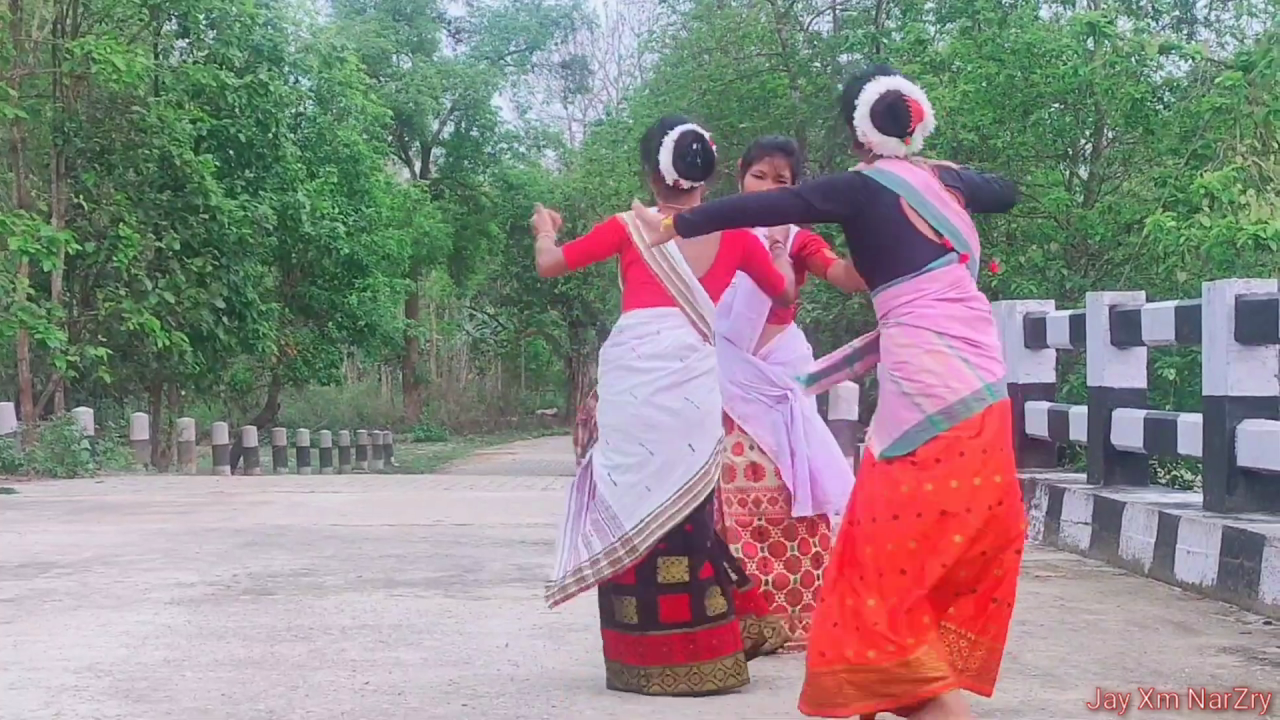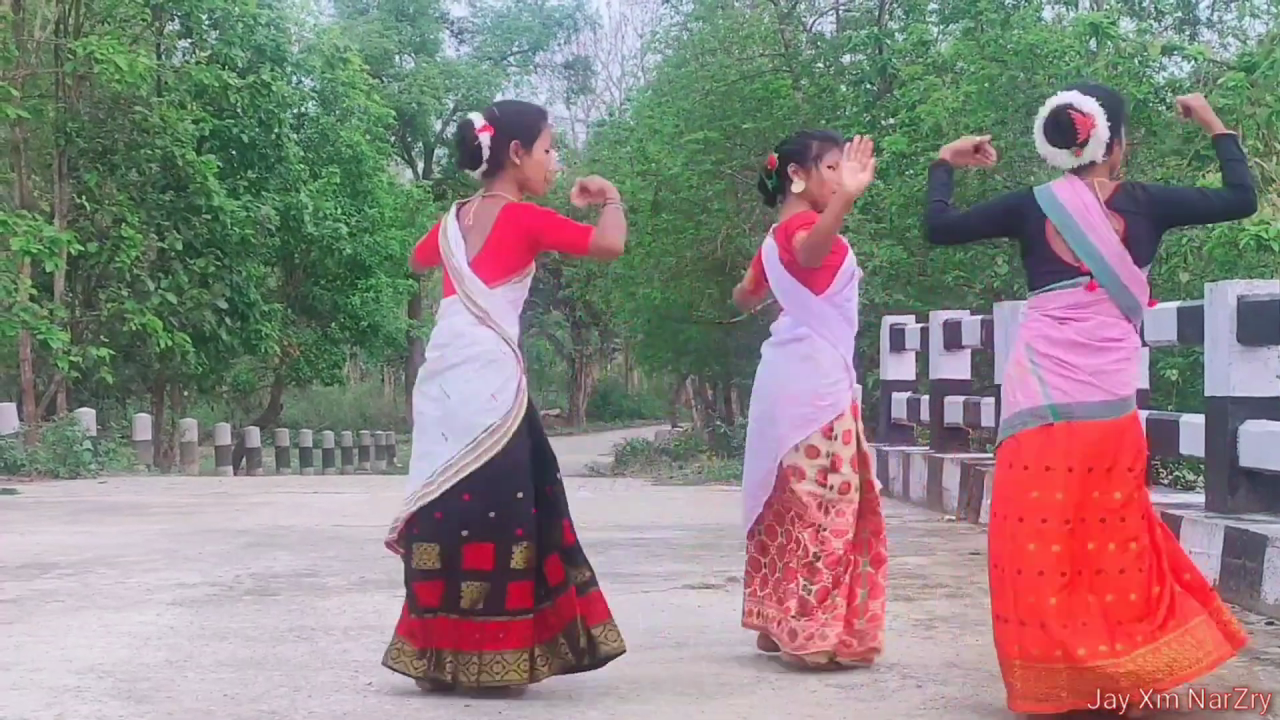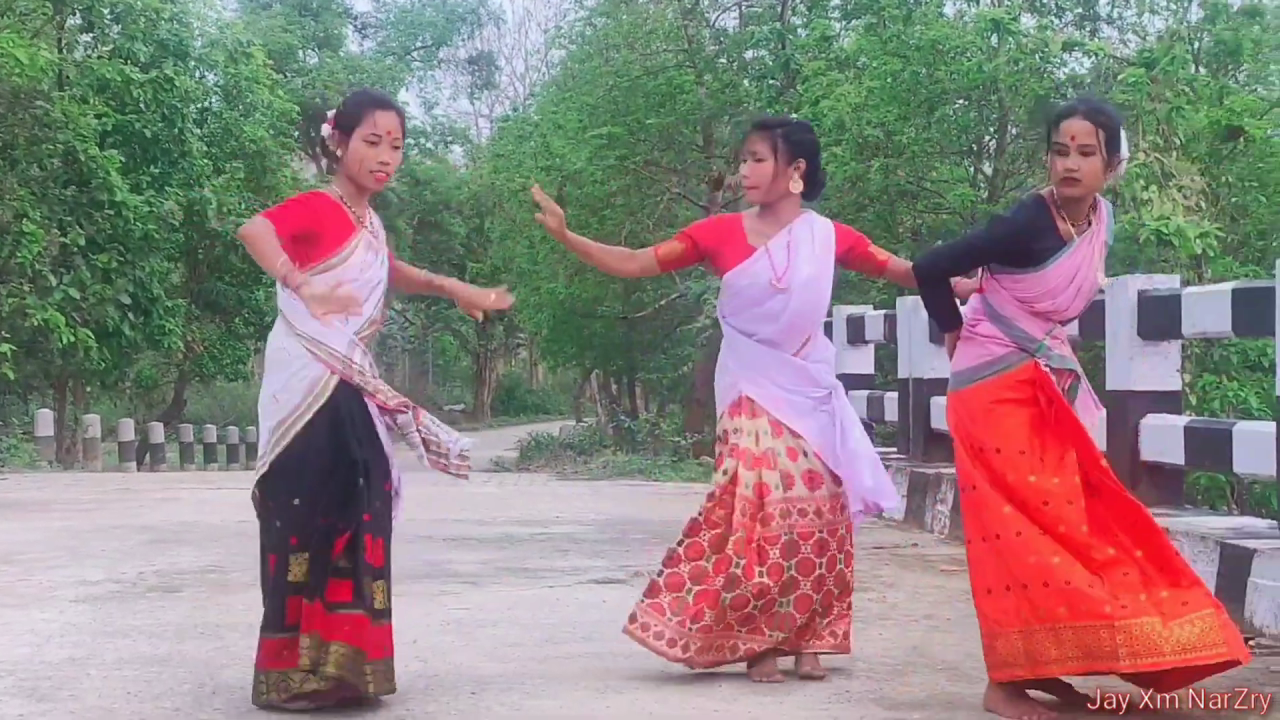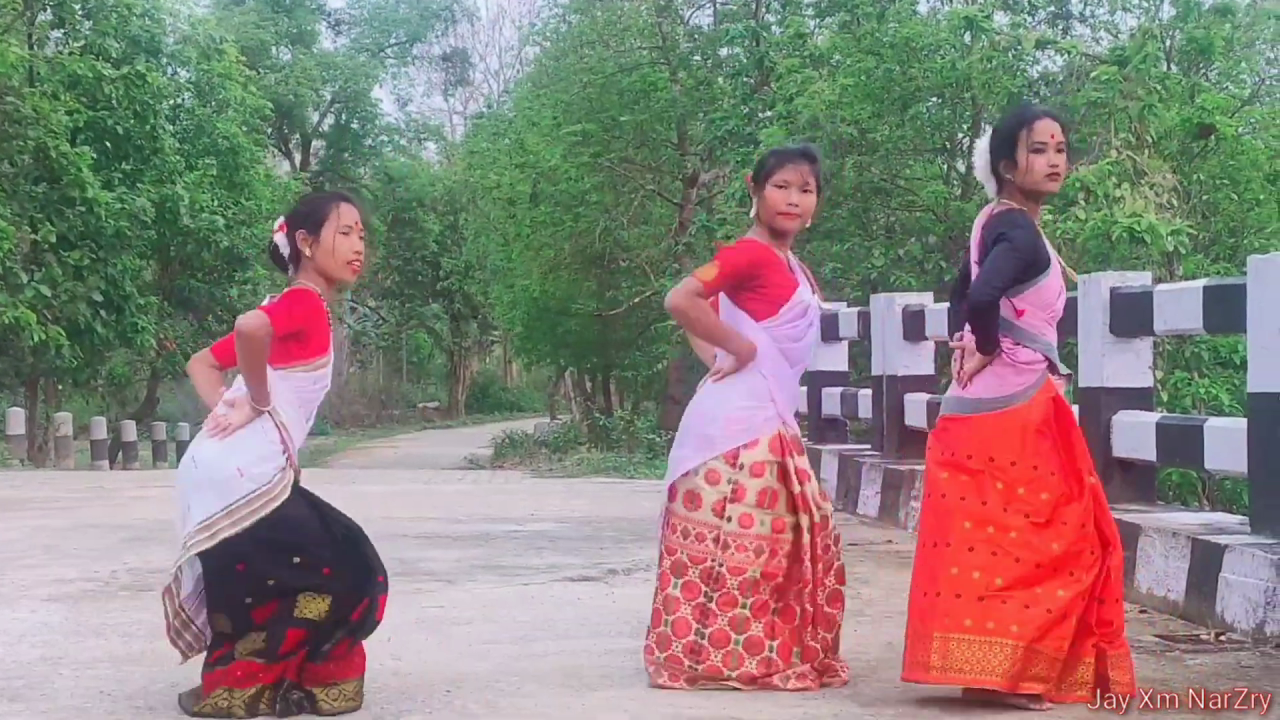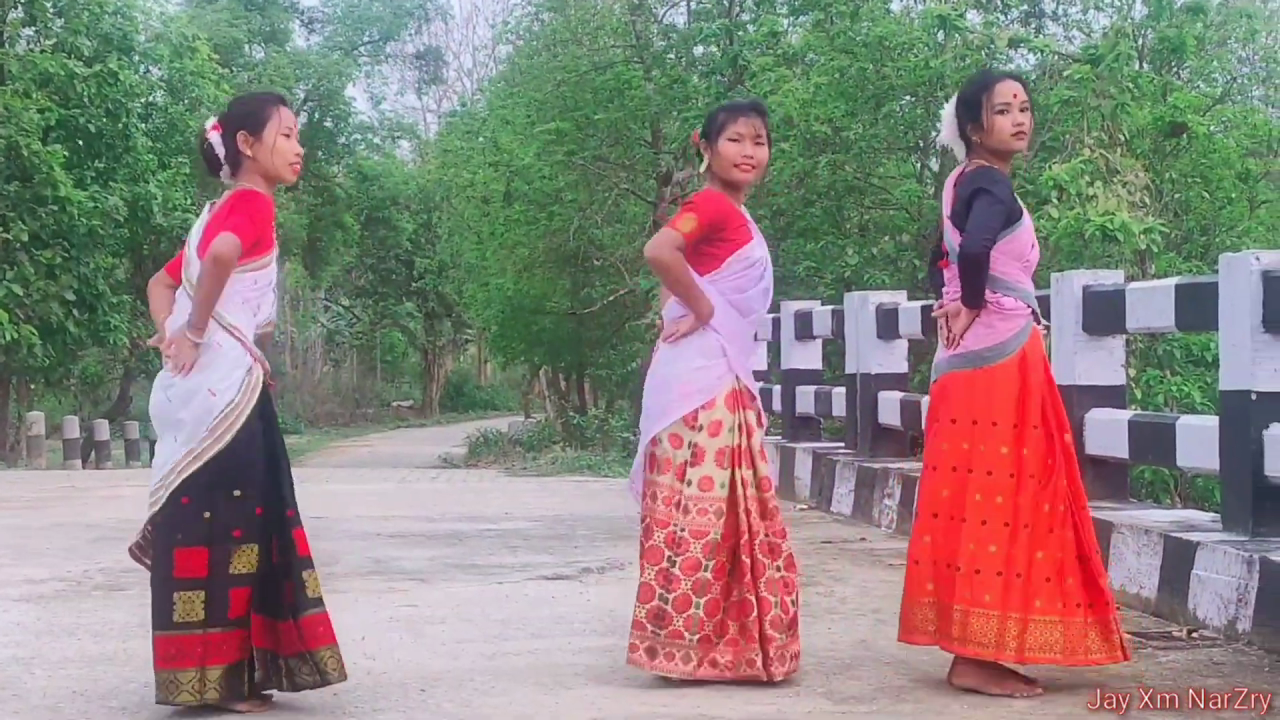
dt=1s
person 1, frame 1
left shoulder: (859, 188)
right shoulder: (951, 181)
left elbow: (770, 204)
right elbow: (1003, 193)
left wrist: (677, 223)
left hip: (925, 392)
right hip: (979, 388)
left knee: (896, 553)
right knee: (961, 550)
person 1, frame 2
left shoulder: (1030, 203)
right shoulder: (1144, 203)
left elbow: (938, 229)
right elbow: (1241, 200)
left wrist: (943, 164)
right wrist: (1216, 128)
left hip: (1036, 400)
right hip: (1106, 403)
left knee: (1040, 545)
right knee: (1108, 538)
person 1, frame 3
left shoulder: (1101, 218)
right shoulder: (1027, 221)
right elbow: (930, 268)
right wrist: (955, 332)
left hip: (1047, 385)
right hip: (996, 388)
left knee: (1075, 519)
right knee: (1025, 531)
left ankle: (1035, 664)
person 1, frame 4
left shoulder: (1000, 224)
right shoulder: (1017, 230)
left elbow: (964, 293)
right elbow: (983, 297)
left wrist: (974, 346)
right wrist: (987, 353)
left hip: (1012, 403)
right hip: (1010, 406)
left knee: (1061, 535)
right knee: (1030, 541)
left ankle: (1011, 667)
right ankle: (993, 673)
person 1, frame 5
left shoulder: (968, 184)
right shoulder: (990, 183)
left elbow: (949, 258)
right elbow: (972, 250)
right wrist: (972, 308)
left hip: (978, 362)
right hip: (997, 359)
left knee: (993, 496)
right knee: (1001, 492)
left ankle: (976, 648)
right ankle: (977, 657)
person 2, frame 1
left shoulder: (625, 227)
right shoulder: (732, 236)
left elbow: (549, 265)
right elbow: (785, 291)
left wrist: (543, 229)
right wrist: (782, 250)
left hip: (630, 384)
right hip: (691, 388)
left knee: (631, 514)
right knee: (679, 516)
left ankle: (646, 660)
right ankle: (705, 656)
person 2, frame 2
left shoulder: (456, 216)
right shoulder: (521, 217)
left elbow: (418, 260)
right elbow: (610, 245)
right wrist: (610, 197)
left hip: (451, 375)
right hip: (488, 381)
left knee: (456, 511)
right knee: (501, 508)
left ankle: (437, 648)
right ankle: (497, 653)
person 2, frame 3
left shoulder: (370, 225)
right shoulder: (317, 208)
left elbow: (391, 273)
right elbow: (253, 229)
left wrist: (456, 289)
right wrist: (305, 288)
left hip: (350, 386)
right hip: (309, 385)
left knee: (354, 511)
right knee: (317, 516)
left ankle: (342, 663)
right ankle: (316, 665)
person 2, frame 4
left shoulder: (283, 311)
right shoulder: (306, 304)
left elbow: (202, 363)
right elbow: (249, 327)
left wrist: (224, 411)
right wrist: (257, 404)
left hip: (227, 471)
right hip: (247, 479)
right knee: (328, 574)
person 2, frame 5
left shoulder: (221, 213)
right shoulder: (251, 202)
left elbow: (161, 284)
right elbow: (222, 253)
left wrist: (174, 335)
right wrist: (196, 330)
left hip: (206, 387)
right hip: (222, 387)
left knee: (242, 520)
right knee: (226, 524)
left ankle: (228, 676)
right ankle: (212, 682)
person 3, frame 1
left shoulder: (796, 240)
left elbow: (852, 279)
left hip: (778, 383)
right hip: (730, 385)
left knee: (785, 503)
right knee: (735, 503)
left ankle: (793, 619)
right ankle: (748, 620)
person 3, frame 2
left shoulder: (781, 238)
right shoulder: (803, 224)
left elbow: (743, 297)
right elbow: (812, 250)
right wrist: (848, 196)
left hip: (800, 387)
right hip: (816, 387)
left knee: (792, 509)
right knee: (830, 510)
left ankle: (784, 625)
right ankle: (814, 633)
person 3, frame 3
left shoulder: (830, 236)
right shoulder: (719, 232)
left elbow: (895, 270)
right elbow: (636, 263)
right wrist: (566, 237)
left hip: (810, 389)
right hip: (751, 389)
left knee: (816, 515)
right knee: (752, 510)
left ankle: (805, 638)
right ankle: (755, 638)
person 3, frame 4
left shoulder: (783, 262)
right shoulder: (750, 253)
left elbow: (711, 312)
right elbow: (680, 300)
left wrist: (713, 355)
right wrist: (739, 350)
left hip: (769, 421)
right hip: (741, 421)
left knee: (806, 532)
right knee: (731, 543)
left ankle: (784, 657)
right ankle: (710, 660)
person 3, frame 5
left shoulder: (733, 216)
right shoulder: (710, 205)
right elbow: (658, 251)
left wrist: (683, 313)
right wrist: (700, 308)
left hip: (727, 382)
right hip: (698, 382)
left knee: (739, 511)
right knee: (698, 511)
left ankle: (735, 642)
right ankle: (688, 645)
